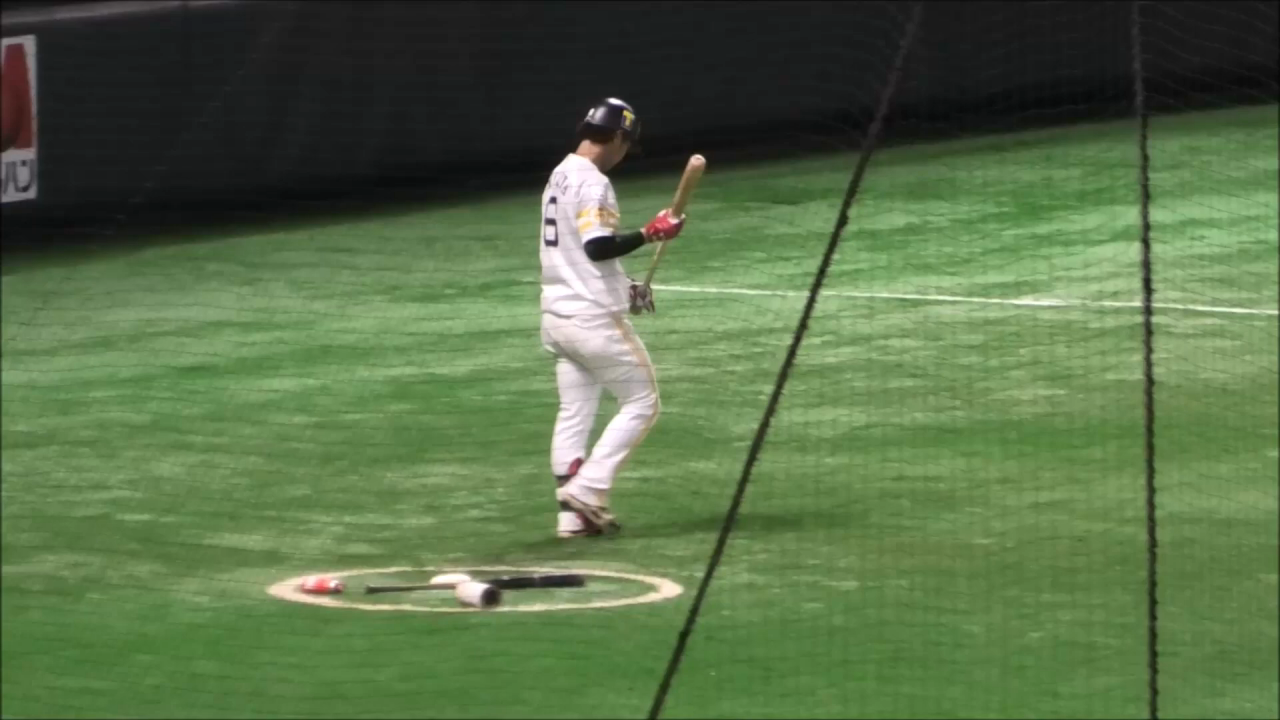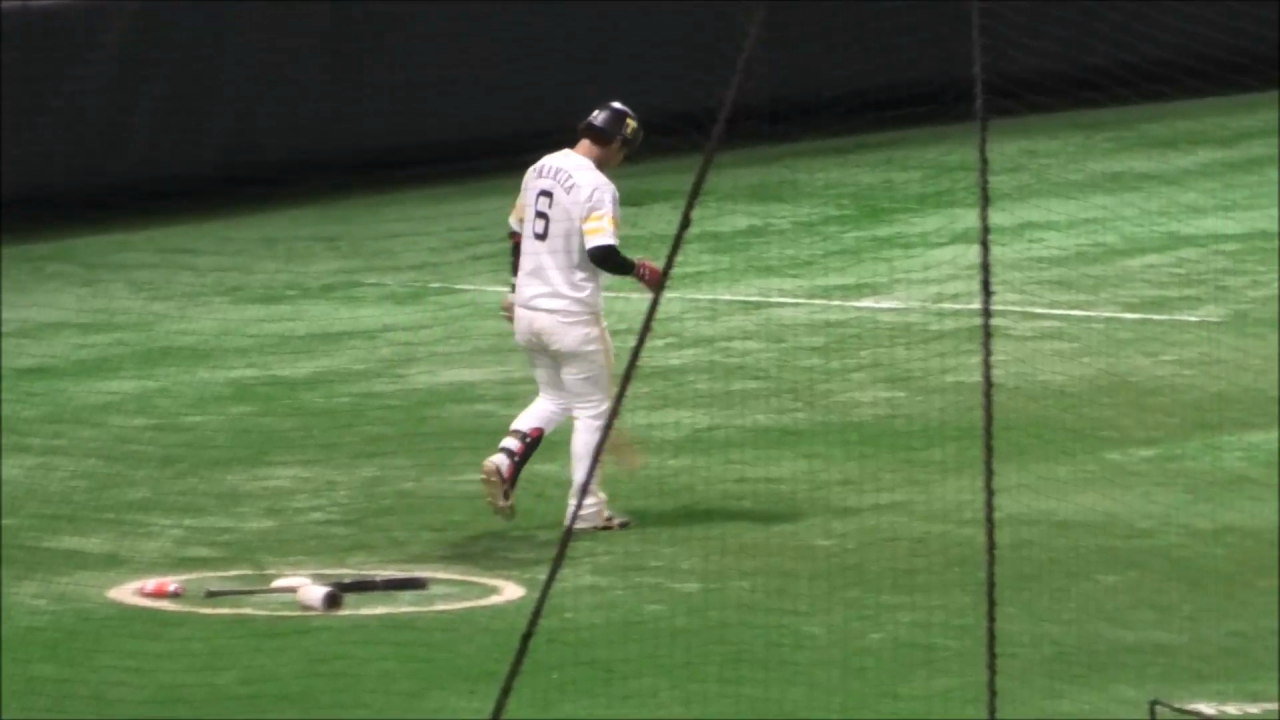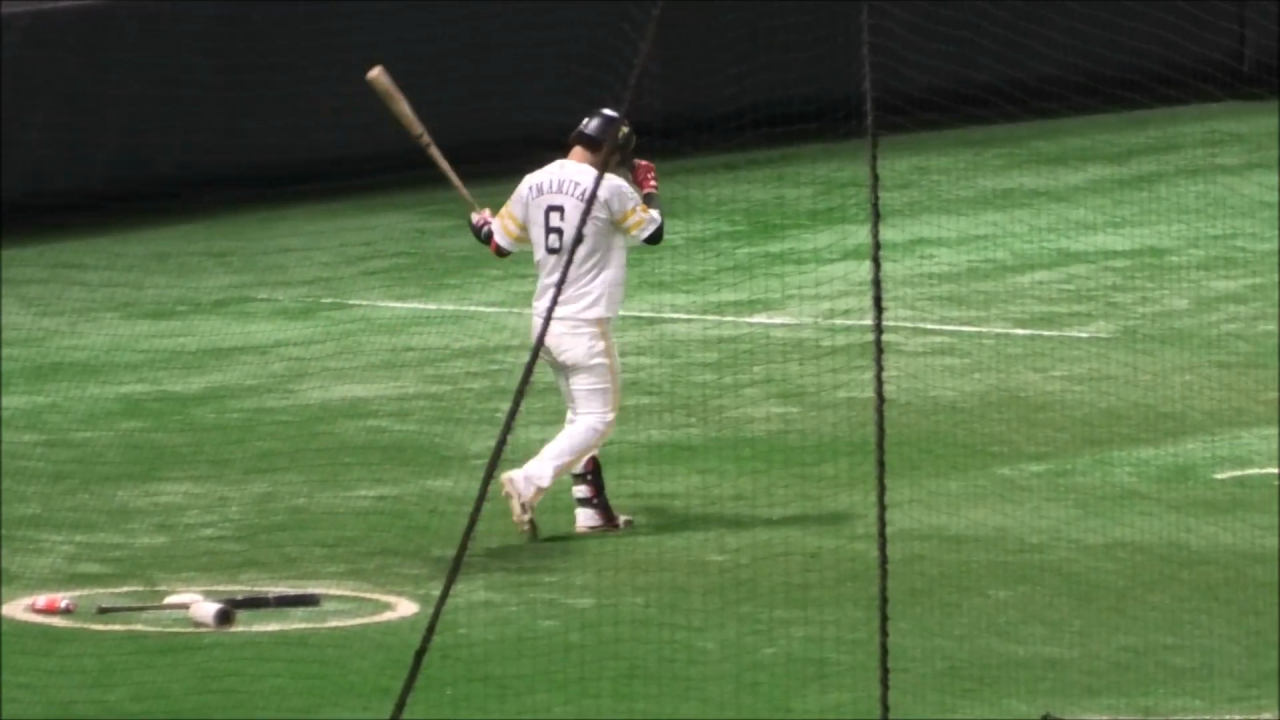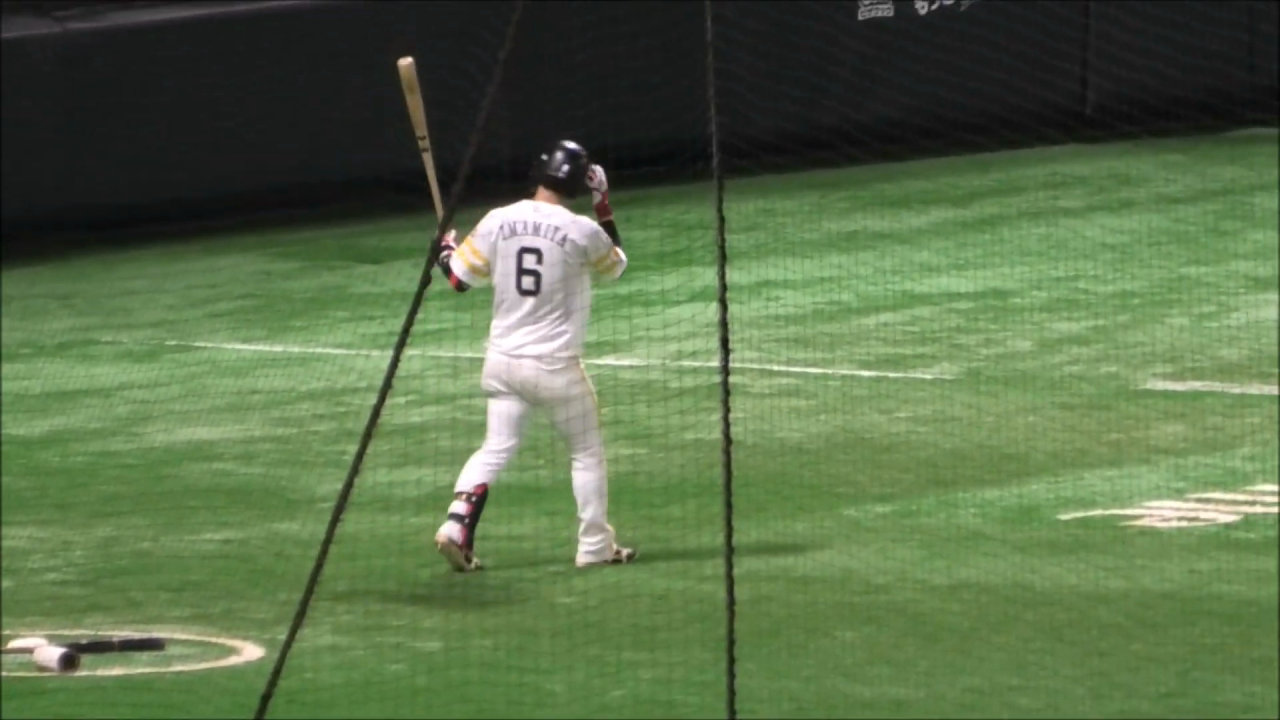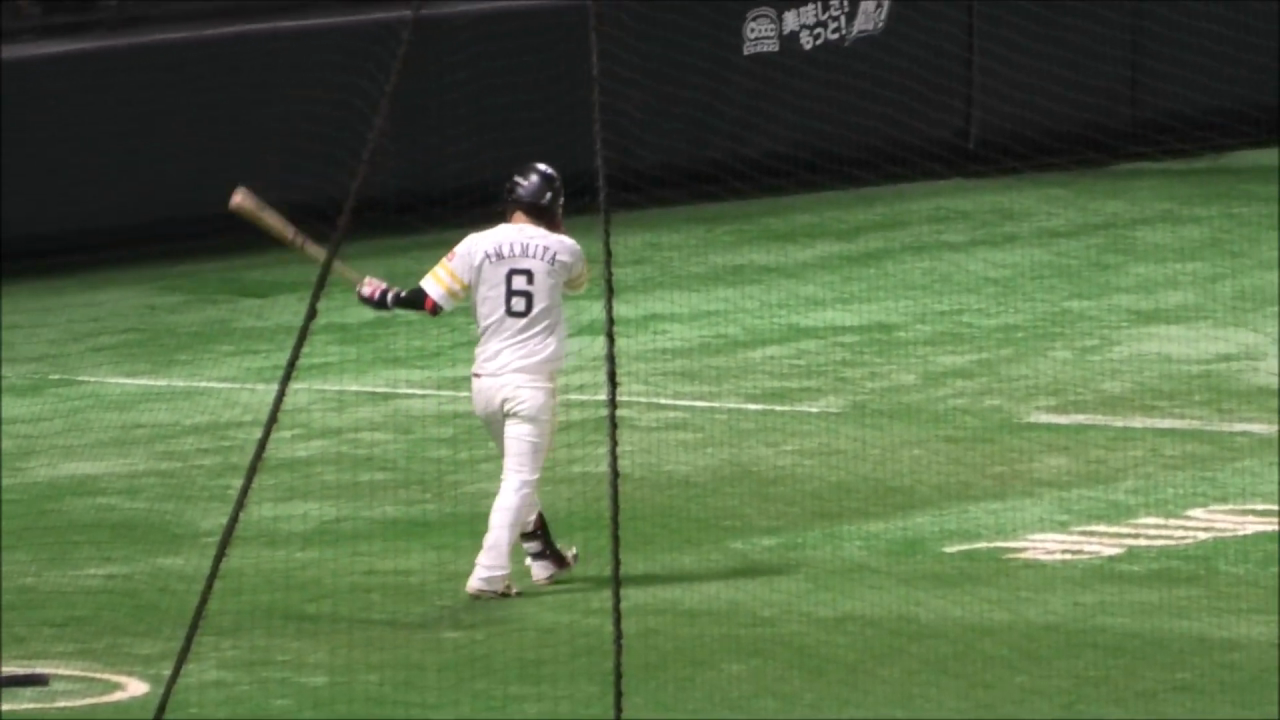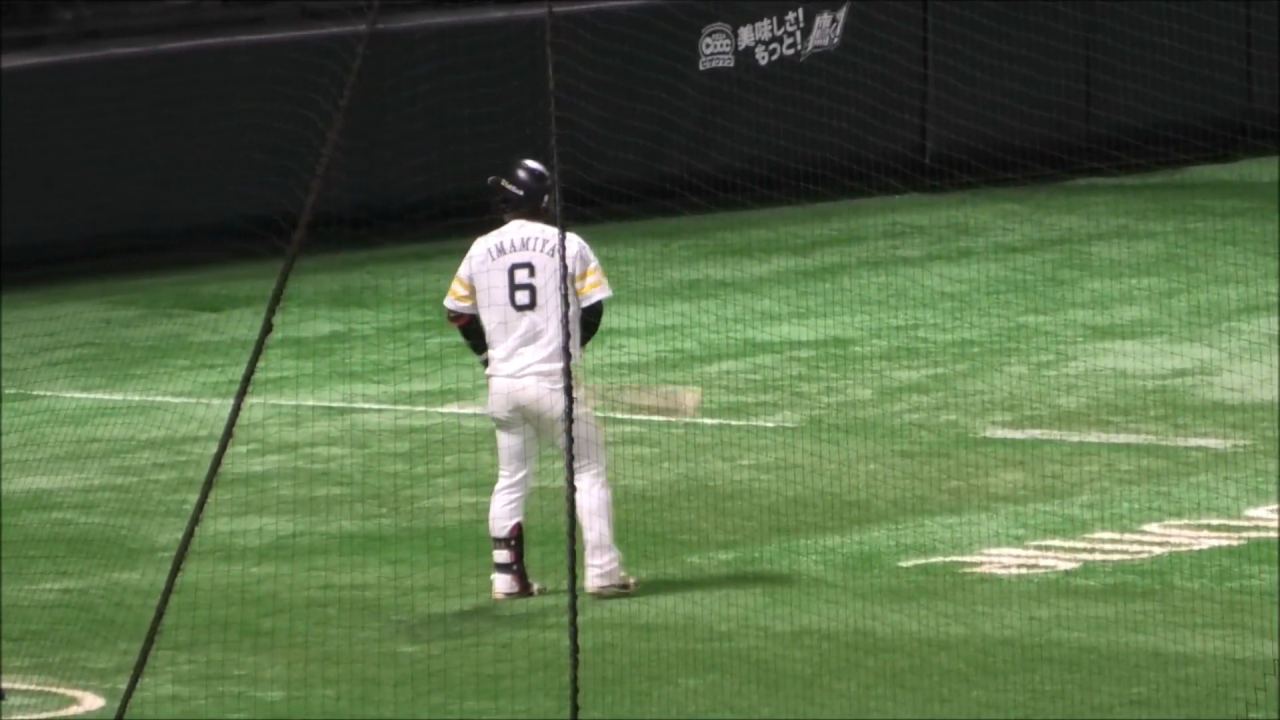
dt=0.5s
person 1, frame 1
left shoulder: (560, 175)
right shoulder: (593, 182)
right elbow: (598, 247)
left wrist: (623, 286)
right wrist: (650, 232)
left hip: (556, 317)
right hip: (594, 321)
left knee: (573, 415)
right knee: (642, 404)
right ankle: (586, 489)
person 1, frame 2
left shoulder: (540, 168)
right shoulder: (597, 187)
left elbow: (517, 234)
right elbow: (602, 254)
left wrist: (517, 287)
right wrist: (641, 270)
left hip: (528, 309)
right hip: (571, 316)
left knee: (553, 400)
right knee: (592, 411)
left ankle: (504, 461)
right ankle: (587, 510)
person 1, frame 3
left shoulder: (532, 184)
right shoulder: (611, 188)
left elbow: (501, 244)
right elbow: (653, 233)
left wrist: (481, 226)
right wrist: (648, 188)
left hip: (547, 322)
right hip: (584, 325)
left knee: (580, 413)
right knee: (595, 419)
left ankle: (592, 510)
right ankle: (528, 481)
person 1, frame 4
left shoulder: (496, 221)
right shoulder: (582, 230)
left elbow: (458, 279)
right elbow: (616, 267)
left wrist: (445, 249)
right wrist: (605, 210)
left hip: (502, 359)
right hip: (553, 363)
left knee: (495, 450)
right knee: (587, 453)
left ankle: (457, 526)
right ankle: (596, 546)
person 1, frame 5
left shoulder: (475, 246)
right shoulder: (564, 249)
left elbow: (430, 301)
right elbow: (578, 283)
left wrist: (385, 297)
right wrist: (557, 231)
left hip: (485, 382)
right hip: (532, 382)
left knee: (519, 472)
right knee: (520, 479)
left ankle: (544, 558)
right ankle: (488, 574)
person 1, frame 6
left shoulder: (482, 249)
right shoulder: (569, 244)
left elbow: (459, 315)
right elbow: (593, 313)
left hip: (505, 382)
right hip: (552, 382)
left knee: (512, 479)
right knee: (590, 472)
left ankle: (507, 575)
right ankle: (602, 572)
